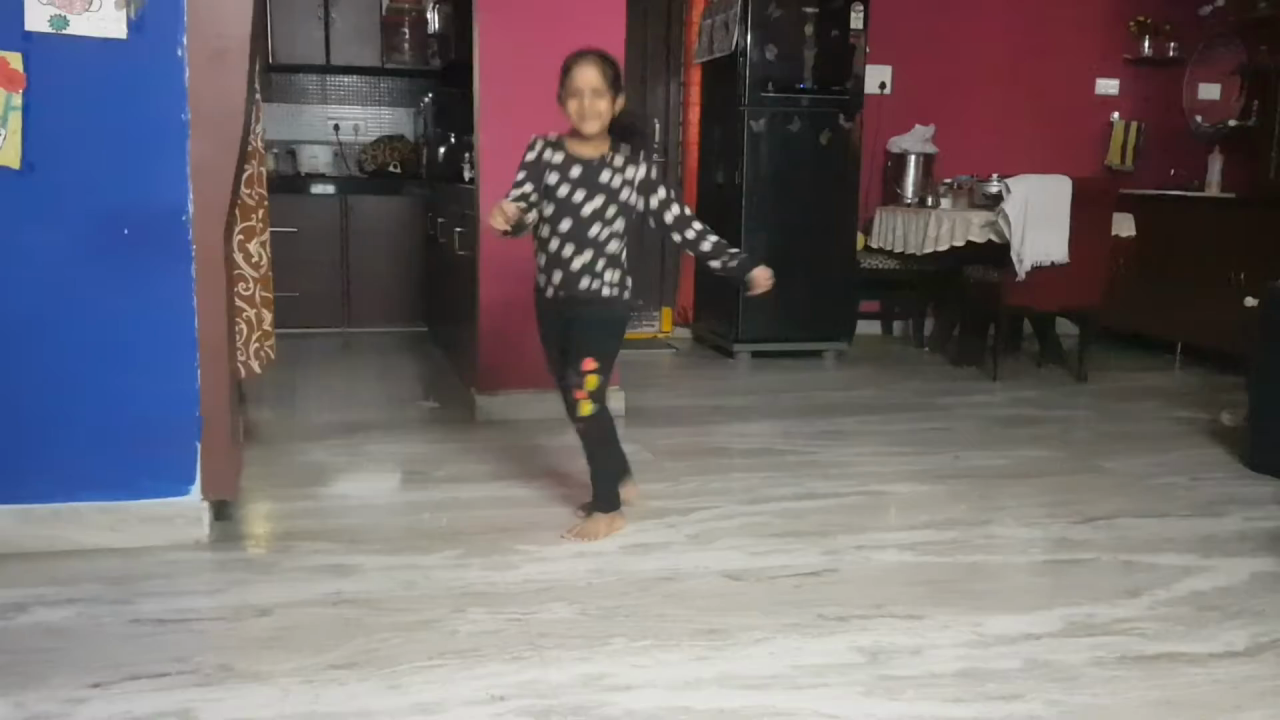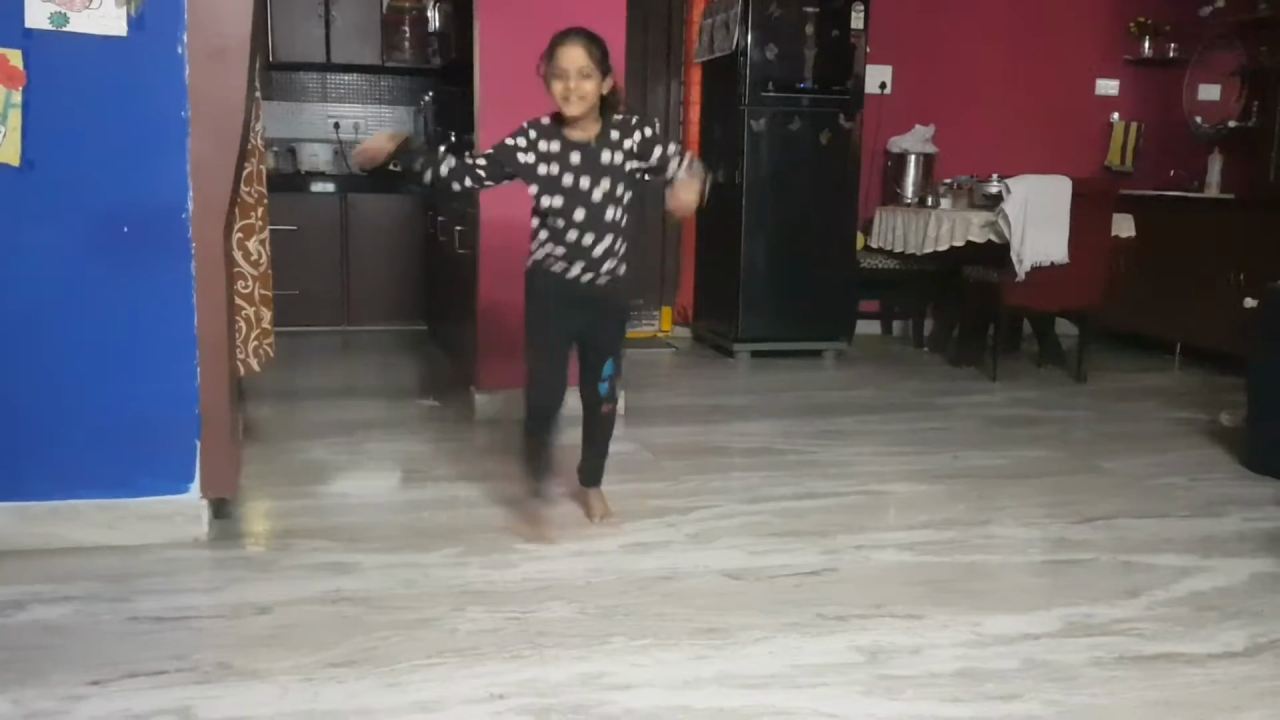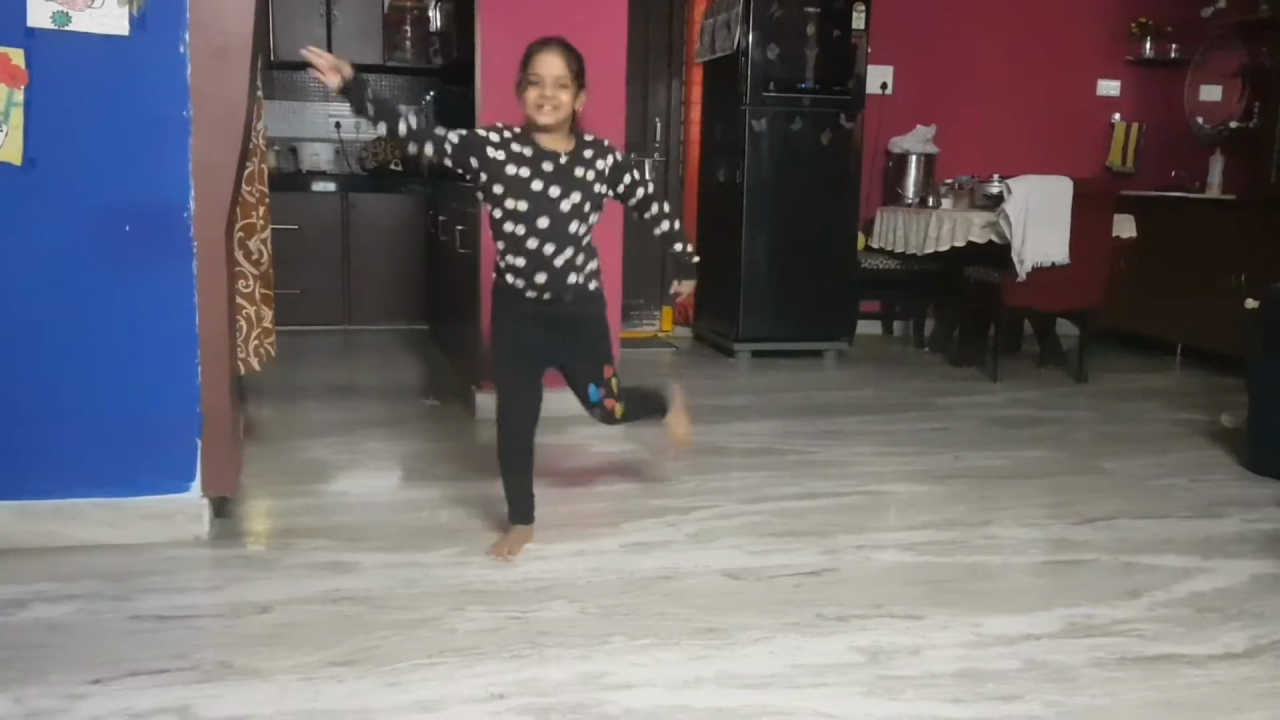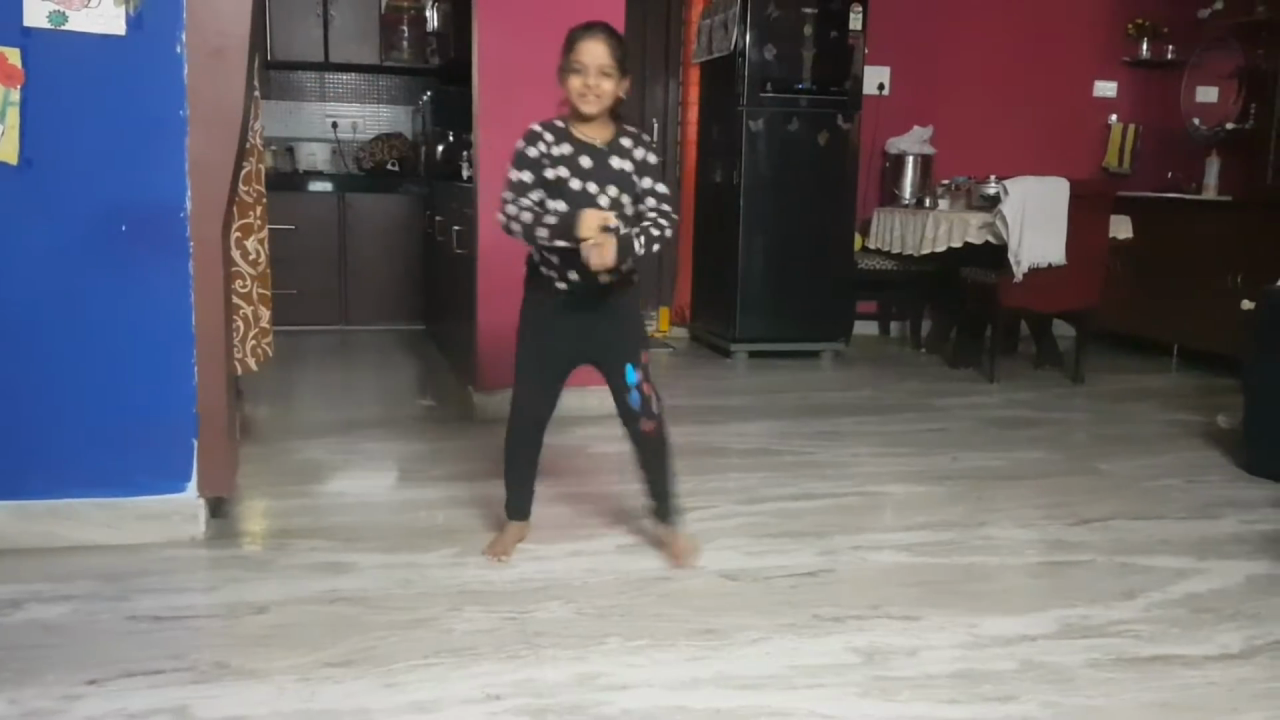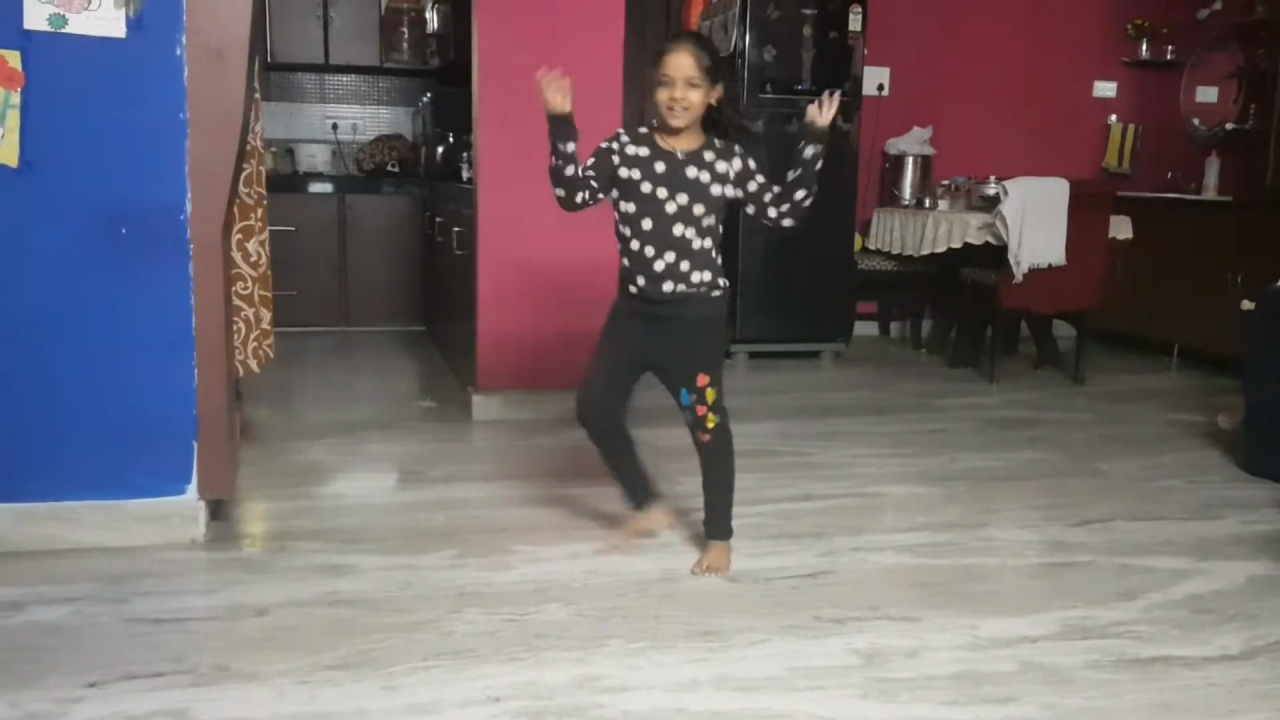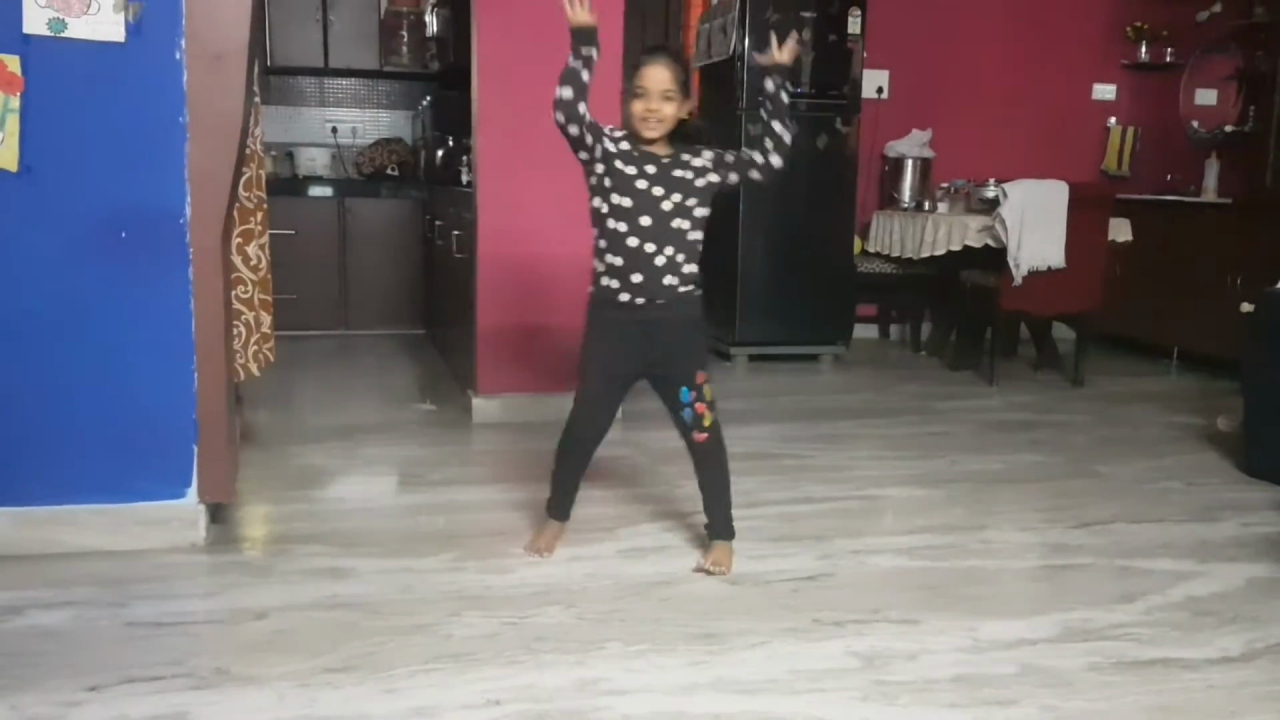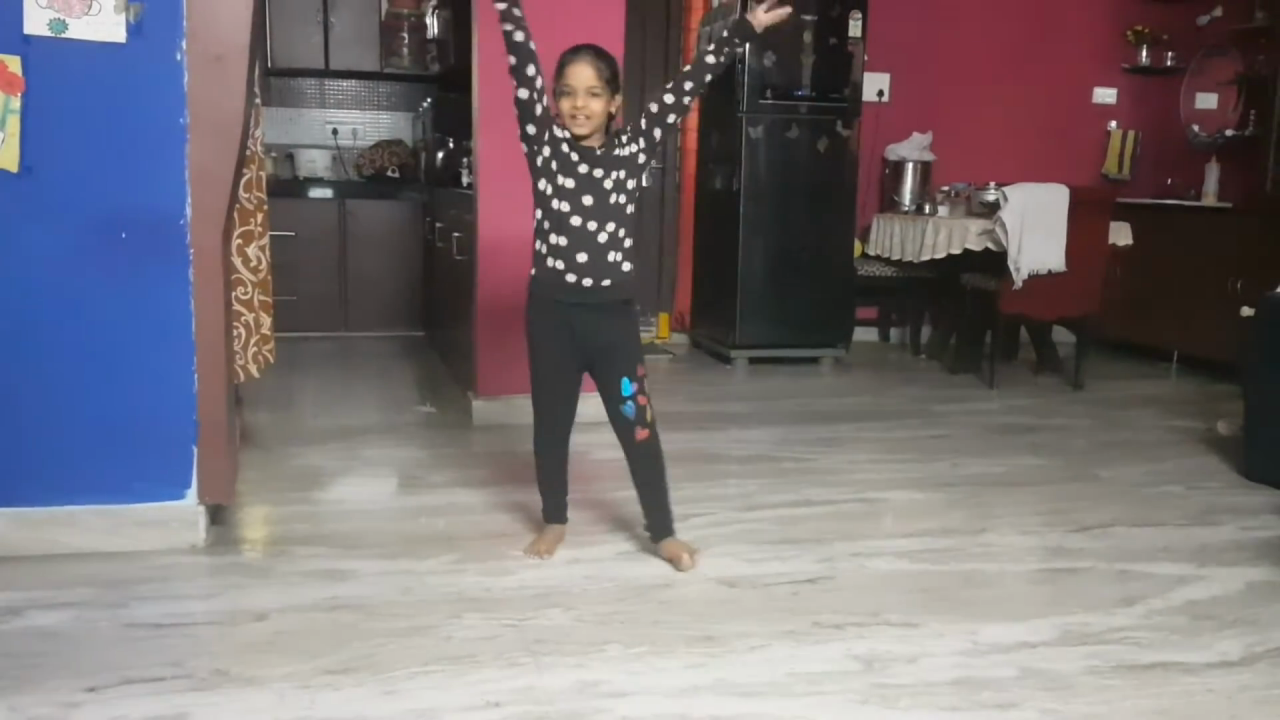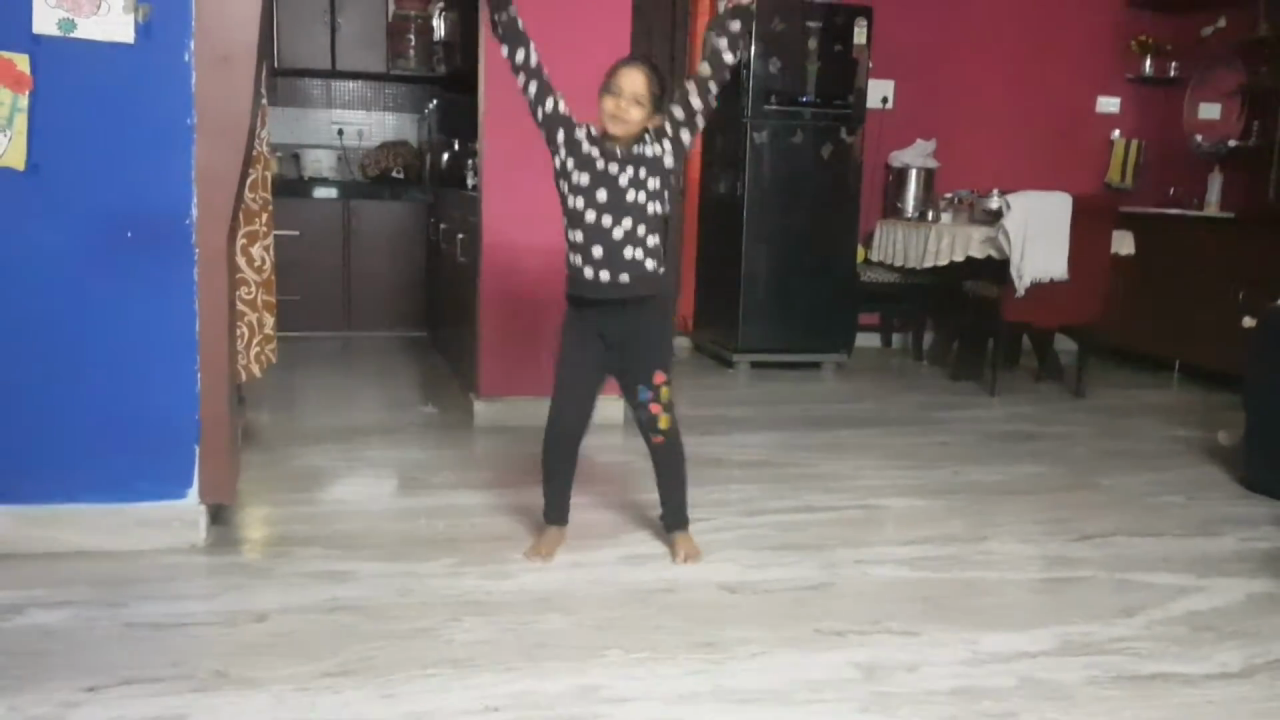
dt=0.4s
person 1, frame 1
left shoulder: (634, 166)
right shoulder: (542, 154)
left elbow: (681, 224)
right elbow: (518, 209)
left wrist: (744, 268)
right wrist: (504, 219)
left hip: (599, 303)
right hip: (552, 301)
left knee: (586, 402)
right knee: (579, 402)
left ankle: (607, 507)
right ankle: (620, 478)
person 1, frame 2
left shoulder: (630, 134)
right shoulder: (528, 139)
left elbow: (675, 160)
right elbow: (463, 171)
left wrist: (689, 181)
right wrist: (396, 151)
left hip: (606, 290)
right hip: (548, 291)
left knee: (602, 393)
right knee: (544, 389)
left ankle: (591, 484)
right ankle: (537, 487)
person 1, frame 3
left shoulder: (600, 157)
right shoulder: (492, 146)
left elbow: (649, 203)
right elbow: (419, 136)
left wrist: (684, 262)
right wrist: (352, 86)
left hip: (578, 306)
right hip: (515, 307)
left knee: (605, 404)
right knee: (515, 418)
left ankle: (666, 402)
right ankle: (519, 522)
person 1, frame 4
left shoulder: (635, 148)
right shoulder: (538, 141)
left elbow: (661, 221)
right elbow: (512, 215)
left wrist: (620, 246)
right wrist: (571, 225)
left hip: (611, 303)
right hip: (549, 301)
left knee: (643, 415)
right knee: (527, 415)
left ankle: (667, 519)
right ankle: (516, 519)
person 1, frame 5
left shoulder: (727, 162)
right shoulder: (624, 147)
left elbow: (781, 211)
right elbow: (571, 194)
left wrist: (813, 142)
right wrist: (561, 122)
left hip: (694, 315)
right hip: (632, 310)
left knee: (708, 425)
right knee: (594, 407)
left ankle: (719, 536)
right ankle: (648, 507)
person 1, frame 6
left shoulder: (702, 167)
right shoulder: (604, 154)
left elbow: (770, 156)
right elbow: (568, 109)
left wrist: (775, 78)
left hip: (679, 321)
right hip: (613, 318)
left knee: (701, 427)
right knee: (585, 423)
left ankle: (721, 534)
right ankle: (556, 516)
person 1, frame 7
left shoulder: (634, 147)
right shoulder: (543, 143)
left elbow: (685, 87)
right elbow: (524, 68)
left hip: (612, 311)
right hip: (552, 308)
left knee: (636, 423)
right knee: (552, 420)
left ankle: (662, 531)
right ankle: (554, 521)
person 1, frame 8
left shoulder: (663, 150)
right shoulder: (573, 143)
left elbow: (708, 78)
right elbow: (529, 72)
left hip: (646, 312)
right hip: (587, 314)
left knee: (659, 426)
right knee: (564, 424)
left ankle: (677, 526)
right ankle: (554, 522)
